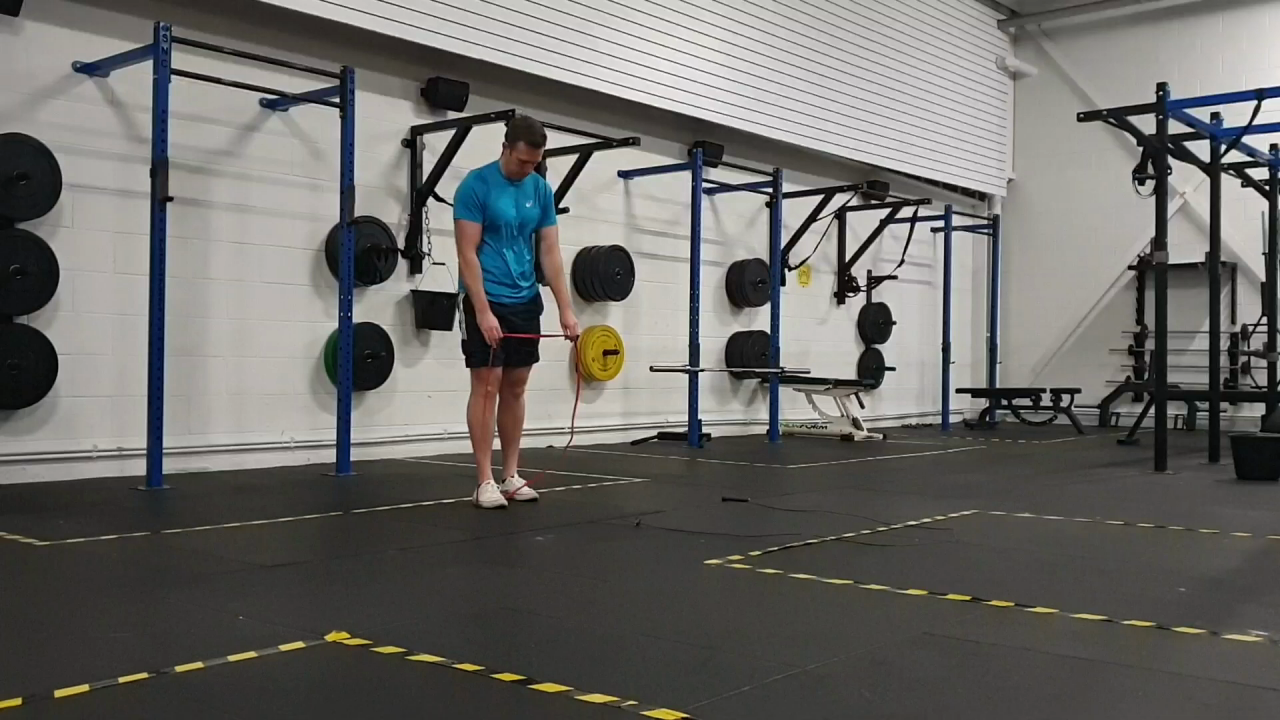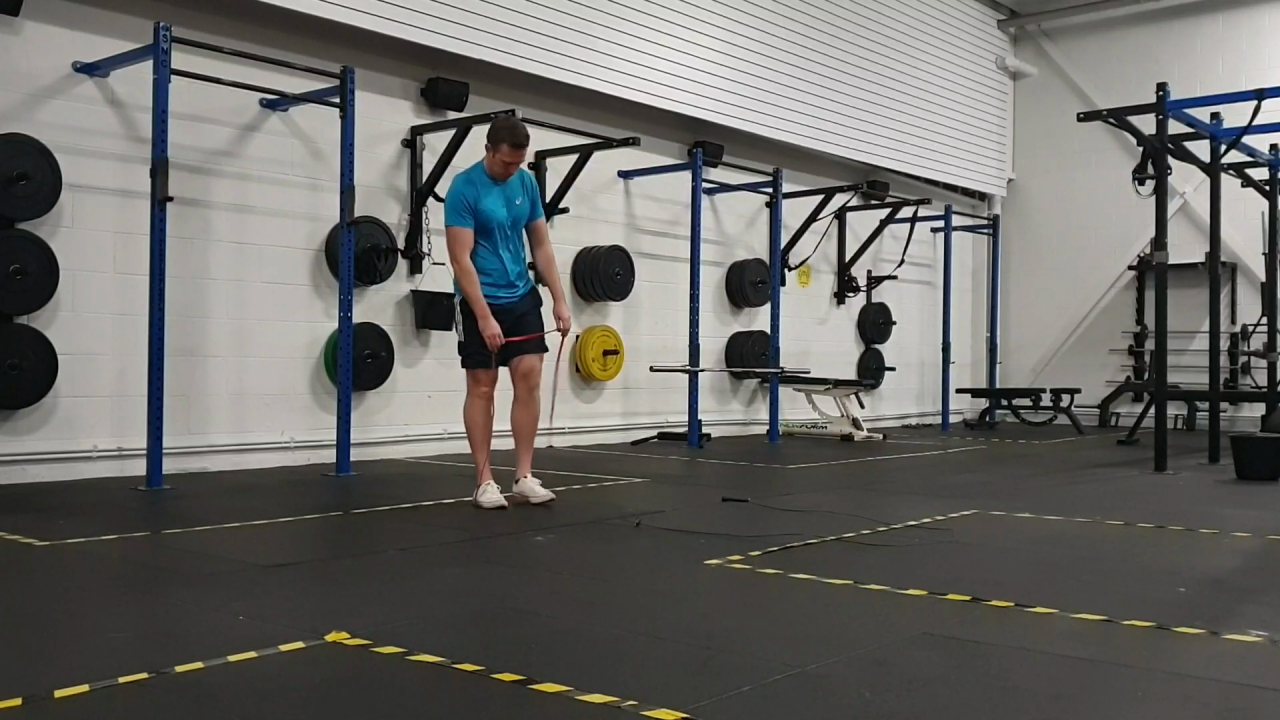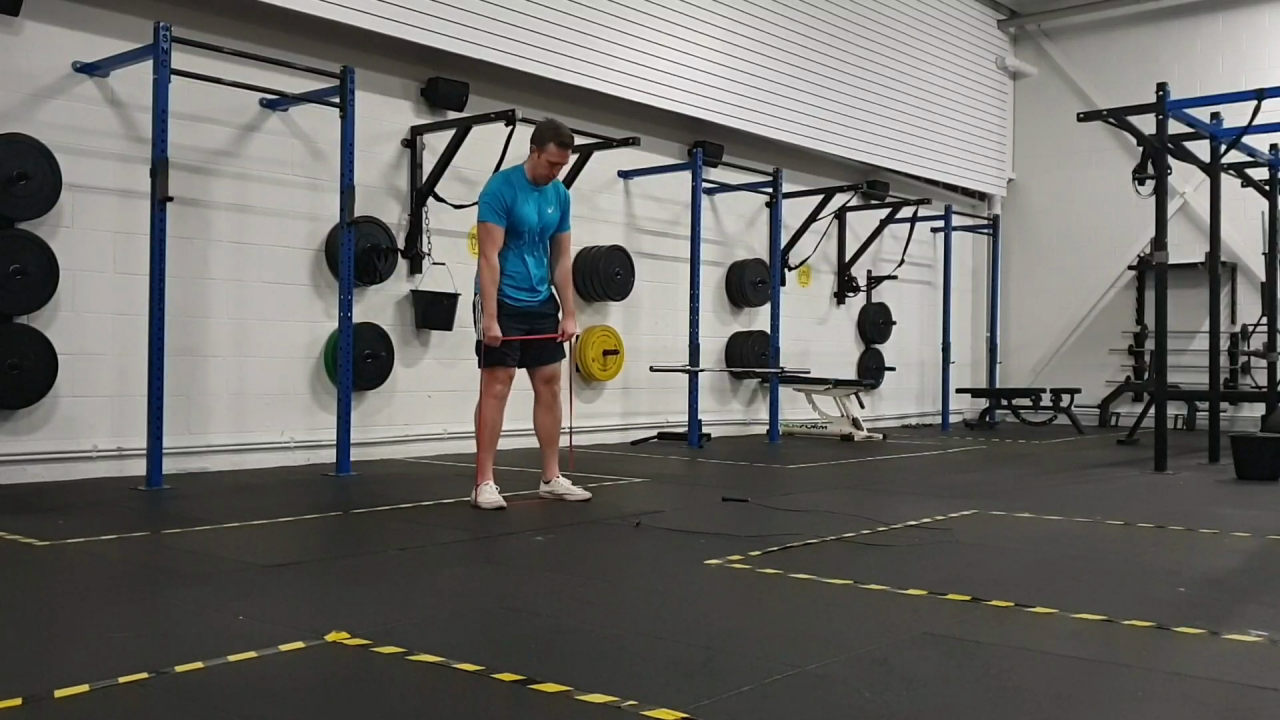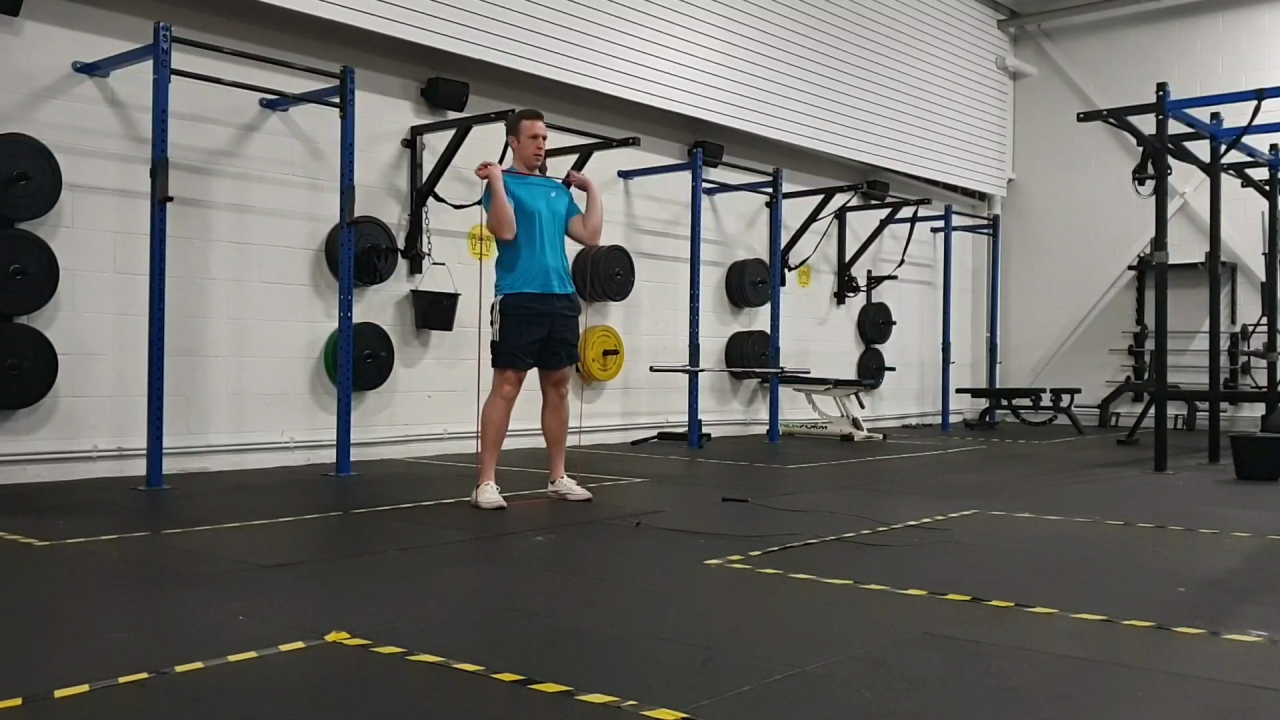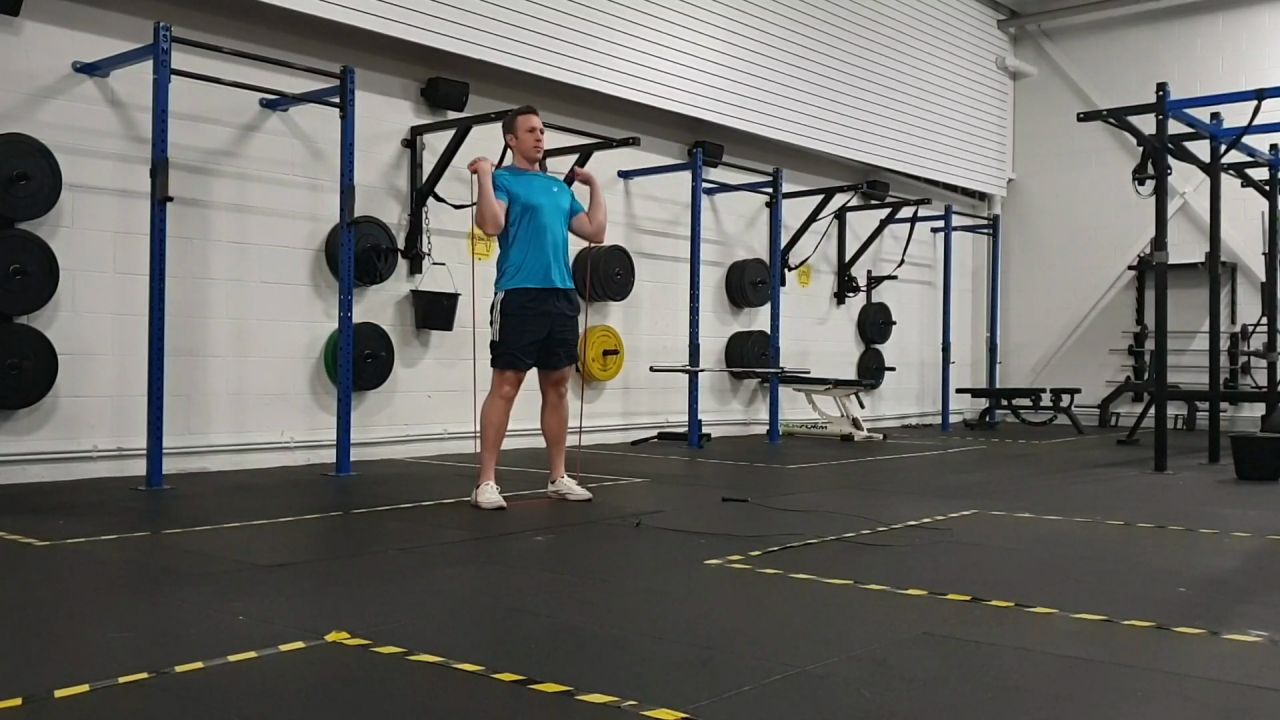
dt=1s
person 1, frame 1
left shoulder: (541, 190)
right shoulder: (476, 185)
left elbow: (550, 252)
right elbow: (467, 253)
left wrist: (565, 309)
right wrist: (483, 311)
left hip: (525, 301)
right hip: (485, 300)
left knee: (515, 388)
right knee: (487, 384)
left ankle: (511, 475)
right ankle: (485, 481)
person 1, frame 2
left shoulder: (527, 184)
right shoulder: (464, 189)
left elbow: (541, 246)
right elbow: (461, 259)
left wrist: (559, 300)
right wrist: (485, 317)
left hip: (522, 298)
right hip: (480, 301)
left knee: (529, 380)
right knee: (482, 387)
left ankle: (524, 476)
right ankle: (485, 481)
person 1, frame 3
left shoulder: (560, 195)
right shoulder: (501, 188)
left elbow: (561, 259)
right elbow: (489, 256)
left wrist: (569, 313)
right wrist: (489, 317)
left hip: (541, 303)
right hip: (503, 302)
left knee: (550, 386)
right knee: (497, 387)
left ankle: (552, 477)
right ankle: (484, 482)
person 1, frame 4
left shoulder: (559, 190)
right shoulder: (505, 184)
left elbow: (590, 237)
right elbow: (505, 230)
left wrist: (591, 190)
right wrist: (495, 181)
left hip: (562, 298)
right hip: (518, 299)
left knee: (558, 387)
right knee: (506, 386)
left ankle: (558, 477)
right ankle: (486, 481)
person 1, frame 5
left shoulder: (560, 188)
right shoulder: (502, 181)
left elbow: (595, 233)
right elbow: (489, 223)
left wrist: (593, 186)
right wrist: (484, 172)
left hip: (562, 296)
right hip: (519, 295)
left knee: (558, 386)
right knee: (505, 386)
left ankle: (558, 476)
right ankle: (486, 481)
